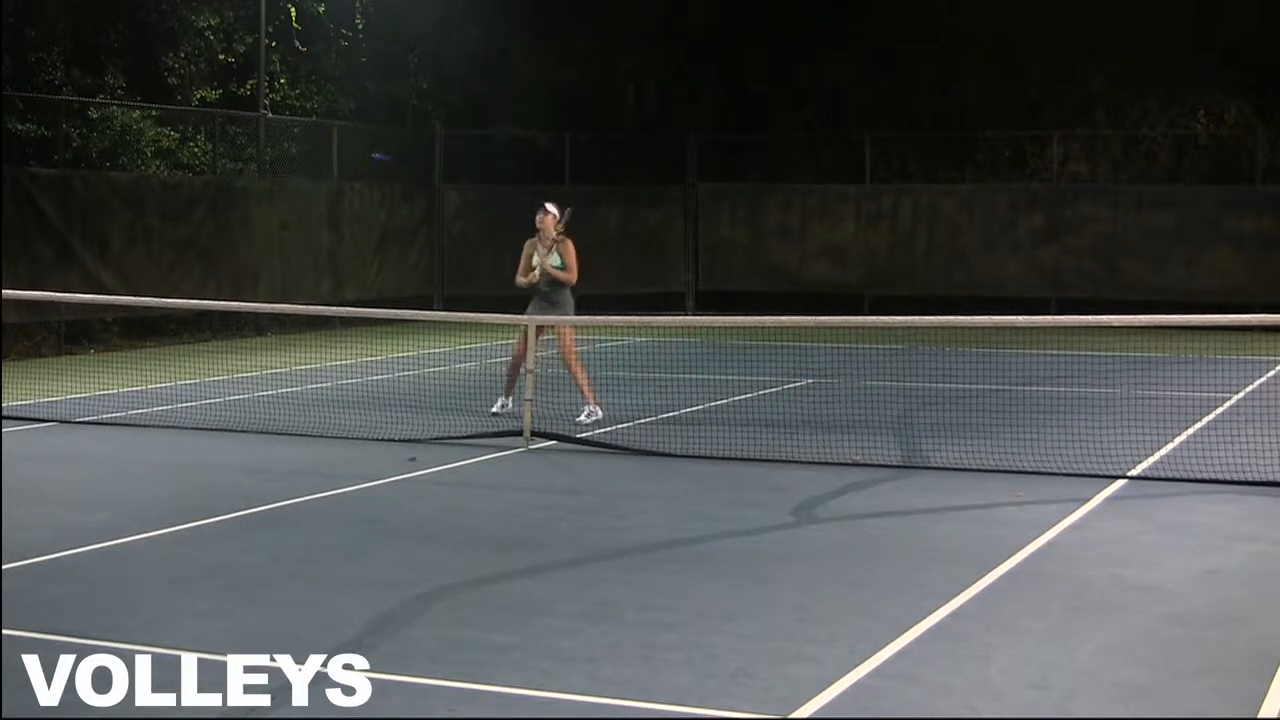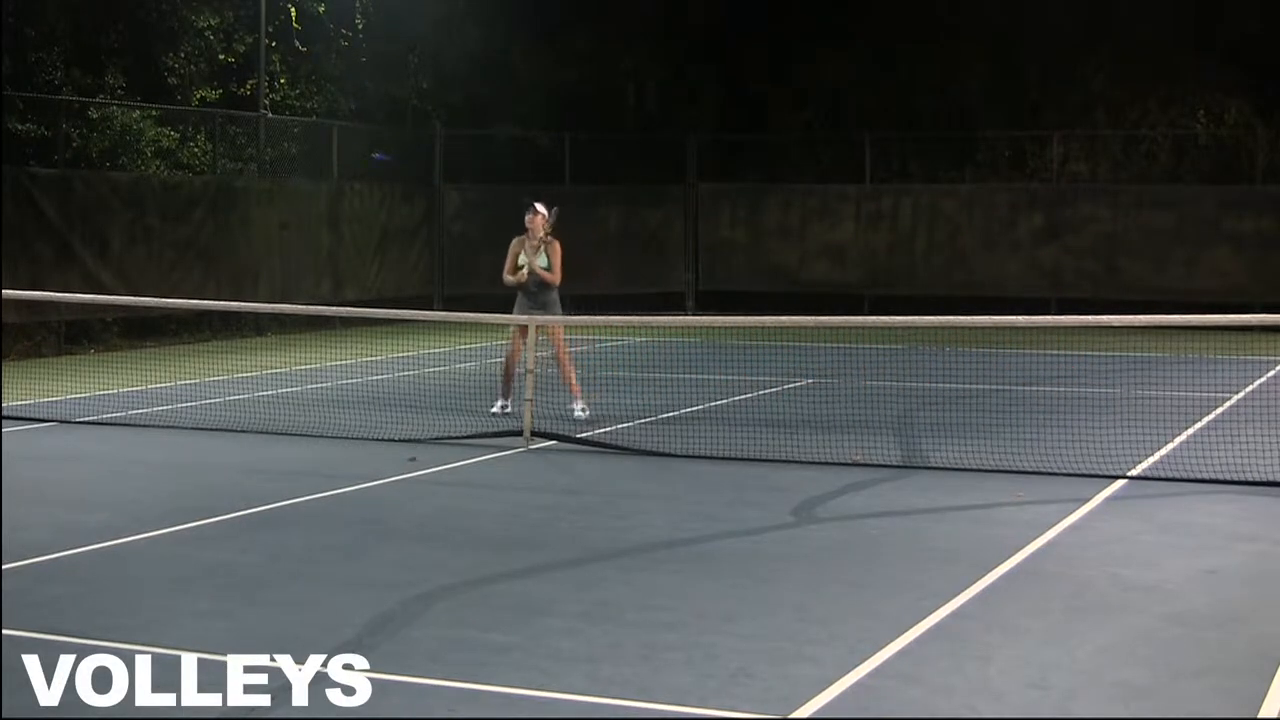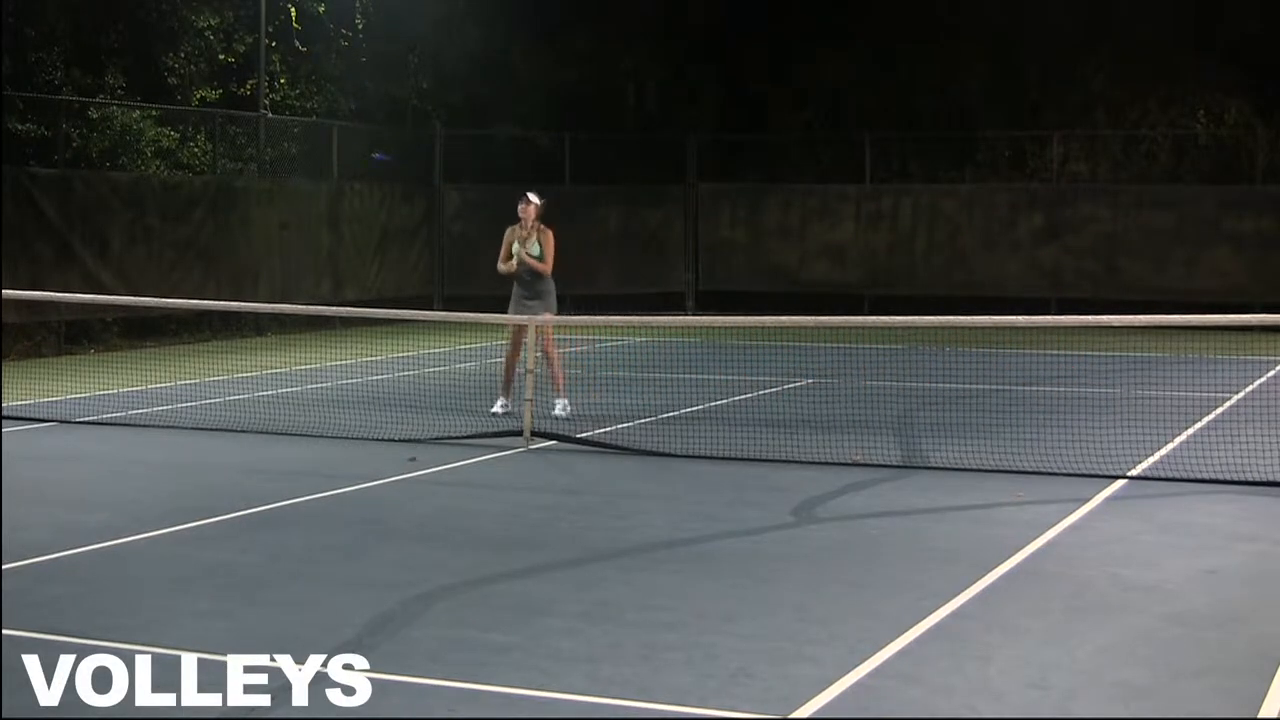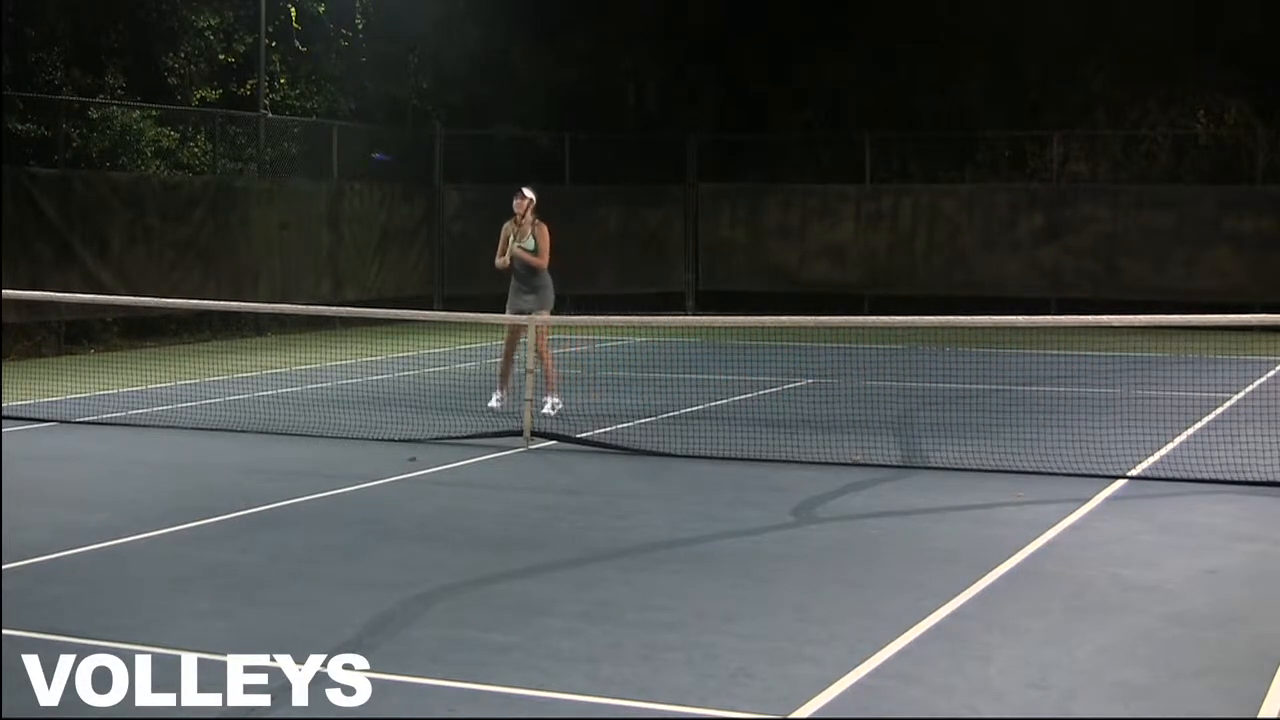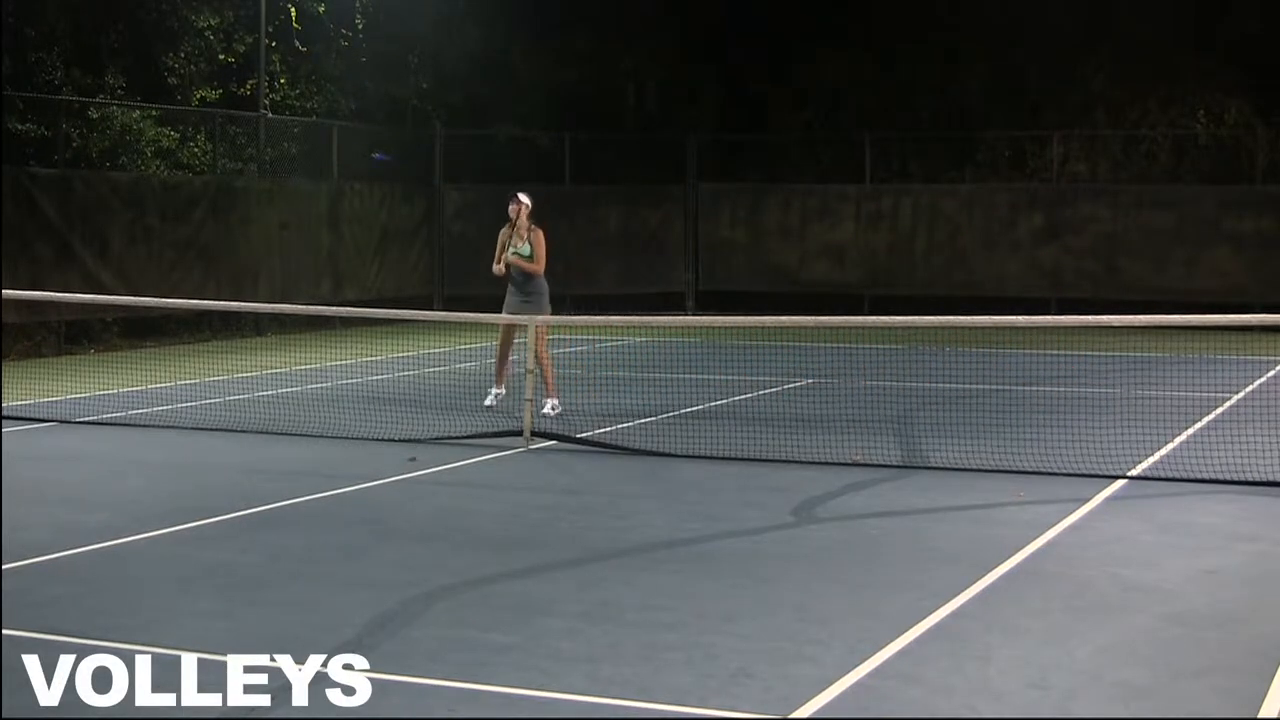
dt=0.1s
person 1, frame 1
left shoulder: (565, 244)
right shoulder: (530, 245)
left elbow: (572, 279)
right elbow: (519, 279)
left wrist: (548, 269)
right wrist: (529, 280)
left hip: (561, 305)
right hip: (539, 304)
left knee: (569, 357)
right knee: (517, 356)
left ankle: (592, 407)
right ankle: (506, 399)
person 1, frame 2
left shoulder: (553, 245)
right shoulder: (517, 243)
left elbow: (556, 281)
right elbow: (506, 277)
left wrist: (536, 269)
right wrist: (517, 278)
left hip: (548, 306)
right hip: (524, 304)
left knee: (561, 353)
right knee: (511, 356)
left ankle: (578, 402)
right ankle: (504, 400)
person 1, frame 3
left shoulder: (545, 234)
right shoulder: (511, 232)
left elbow: (547, 270)
right elbow: (500, 265)
left wrist: (525, 257)
right wrist: (508, 267)
left hip: (544, 296)
right hip: (521, 295)
left knee: (548, 346)
right knee: (513, 350)
left ankle: (561, 399)
right ankle: (504, 399)
person 1, frame 4
left shoulder: (540, 228)
right shoulder: (508, 227)
left elbow: (543, 263)
right elbow: (498, 260)
left wrist: (518, 253)
right wrist: (503, 262)
left hip: (540, 290)
right hip: (517, 289)
left knee: (540, 344)
right knee: (510, 344)
left ankle: (553, 397)
right ankle: (501, 393)
person 1, frame 5
left shoulder: (536, 233)
right shoulder: (505, 233)
left elbow: (539, 269)
right elbow: (496, 265)
left wrist: (514, 259)
right wrist: (499, 268)
left hip: (536, 295)
right hip: (515, 293)
left knee: (539, 348)
right knee: (504, 344)
left ankle: (552, 399)
right ankle: (498, 387)
